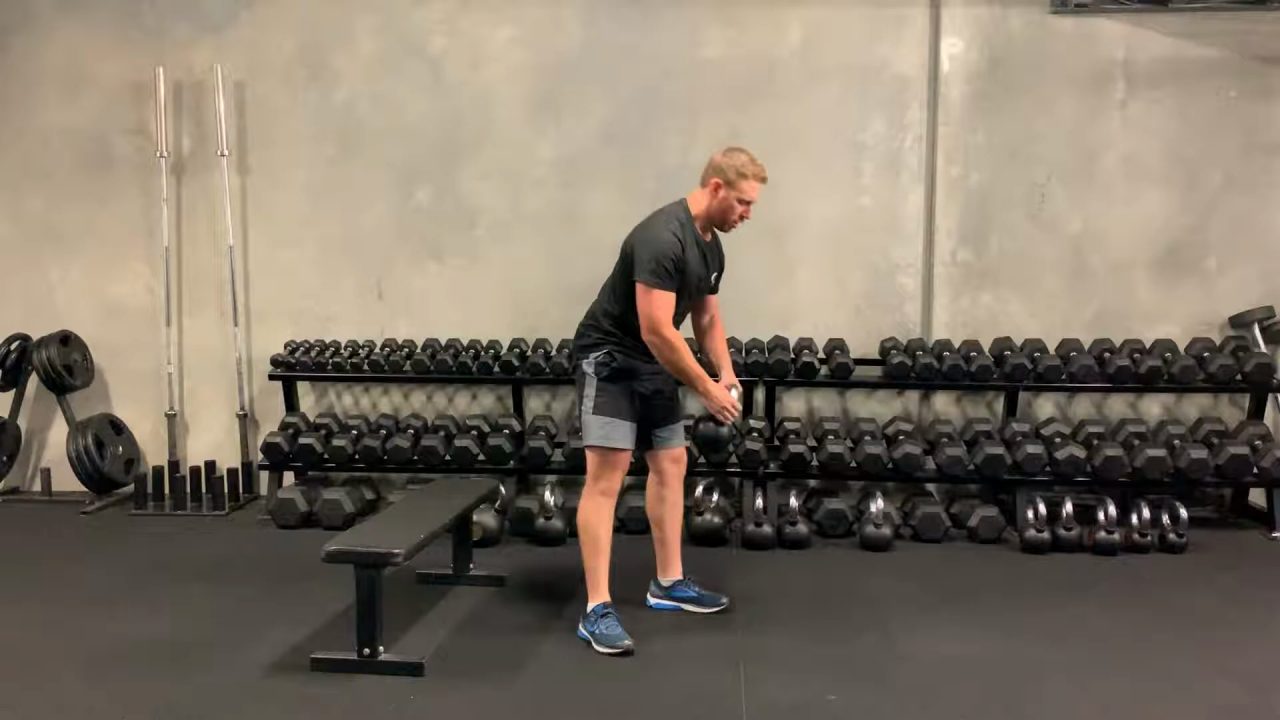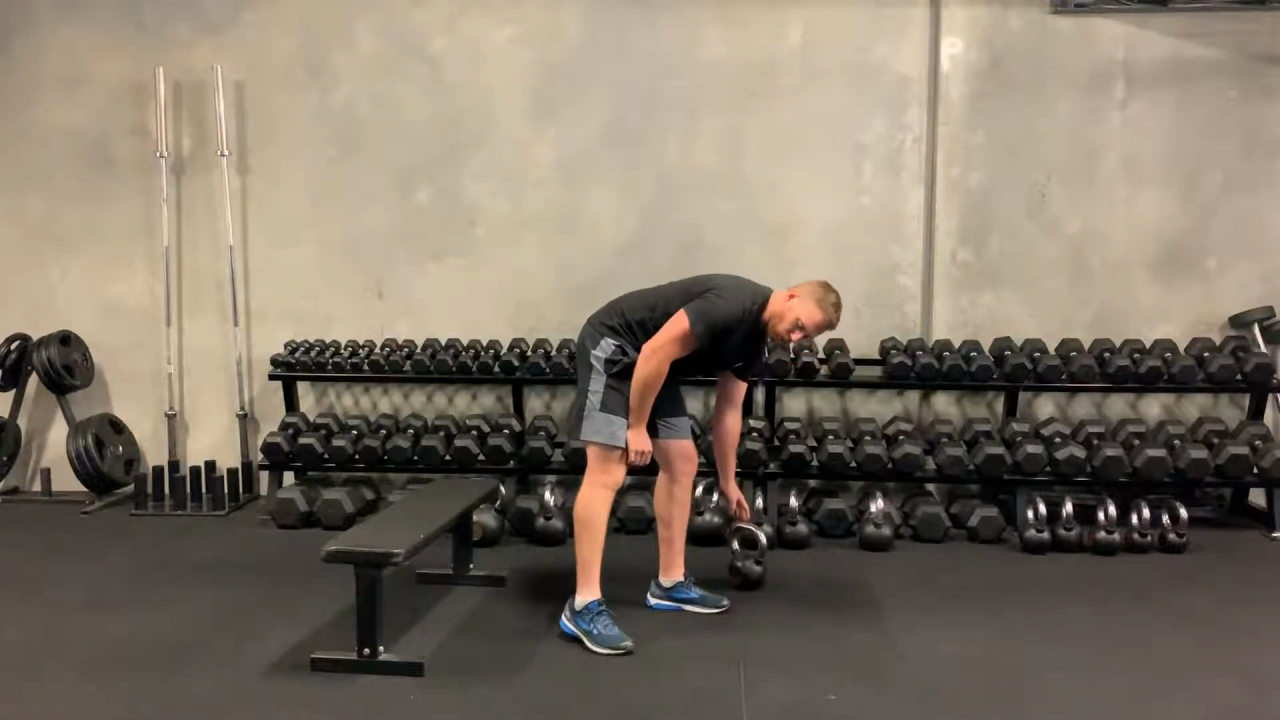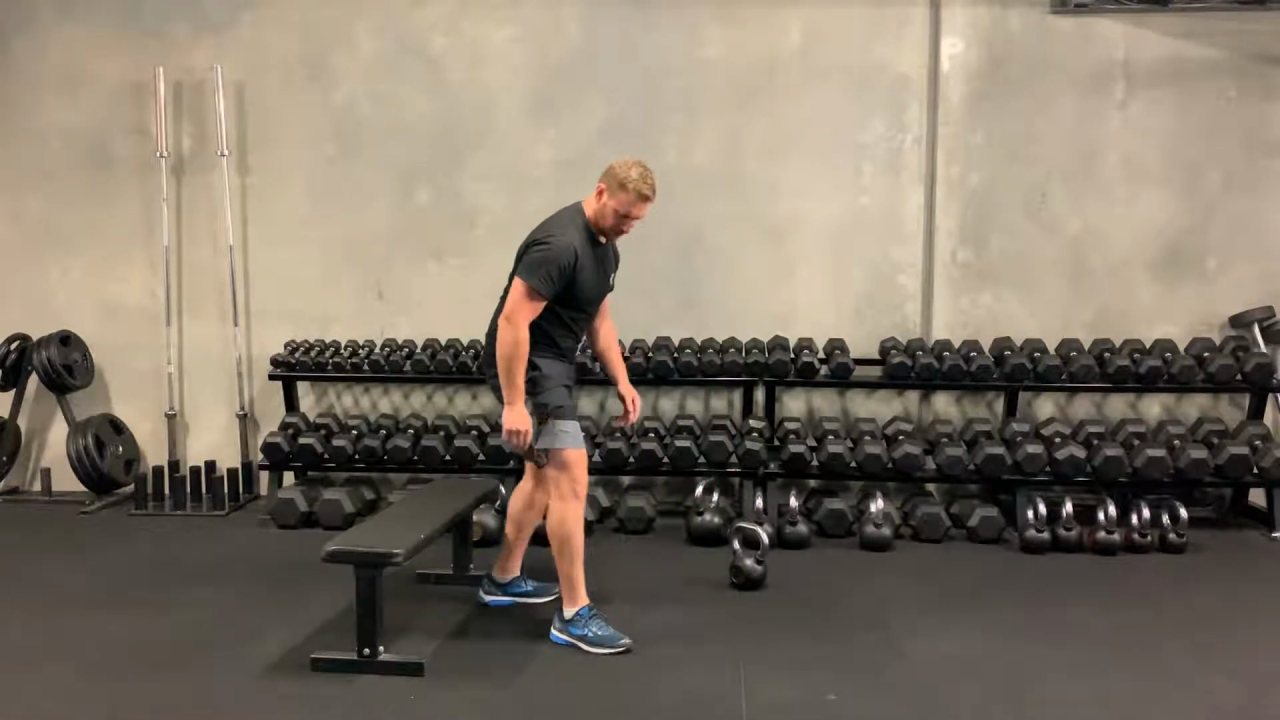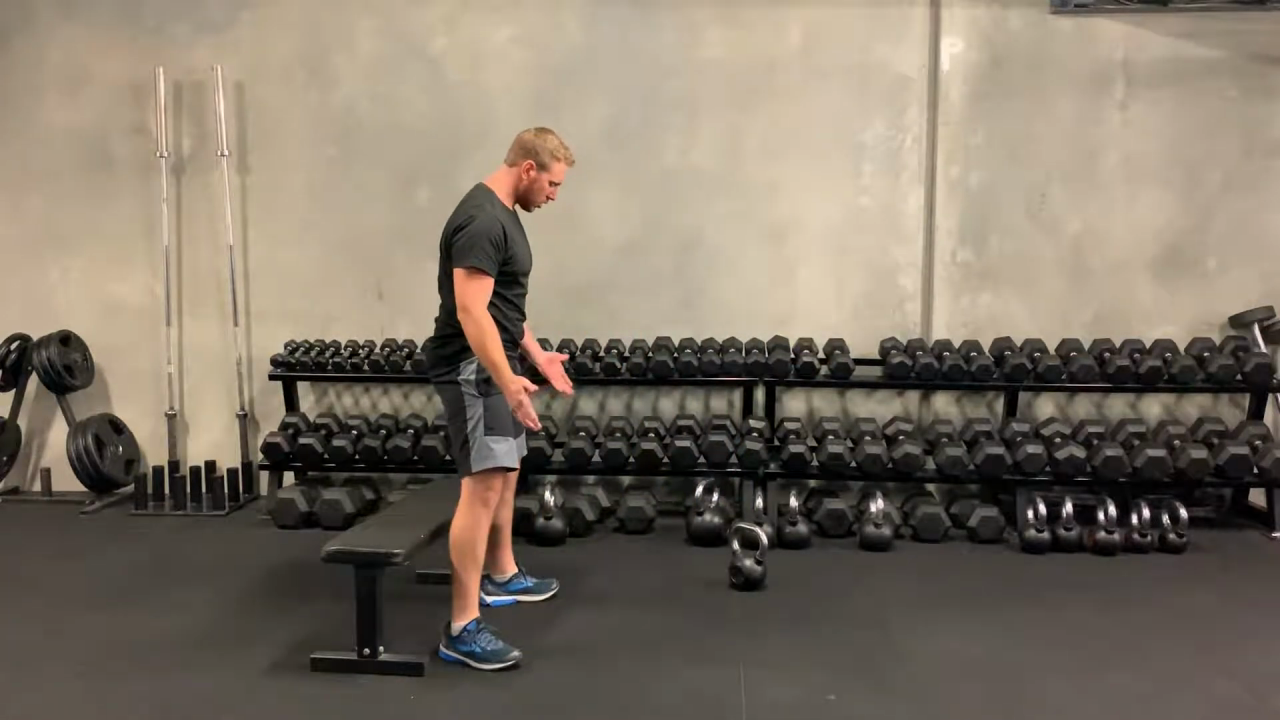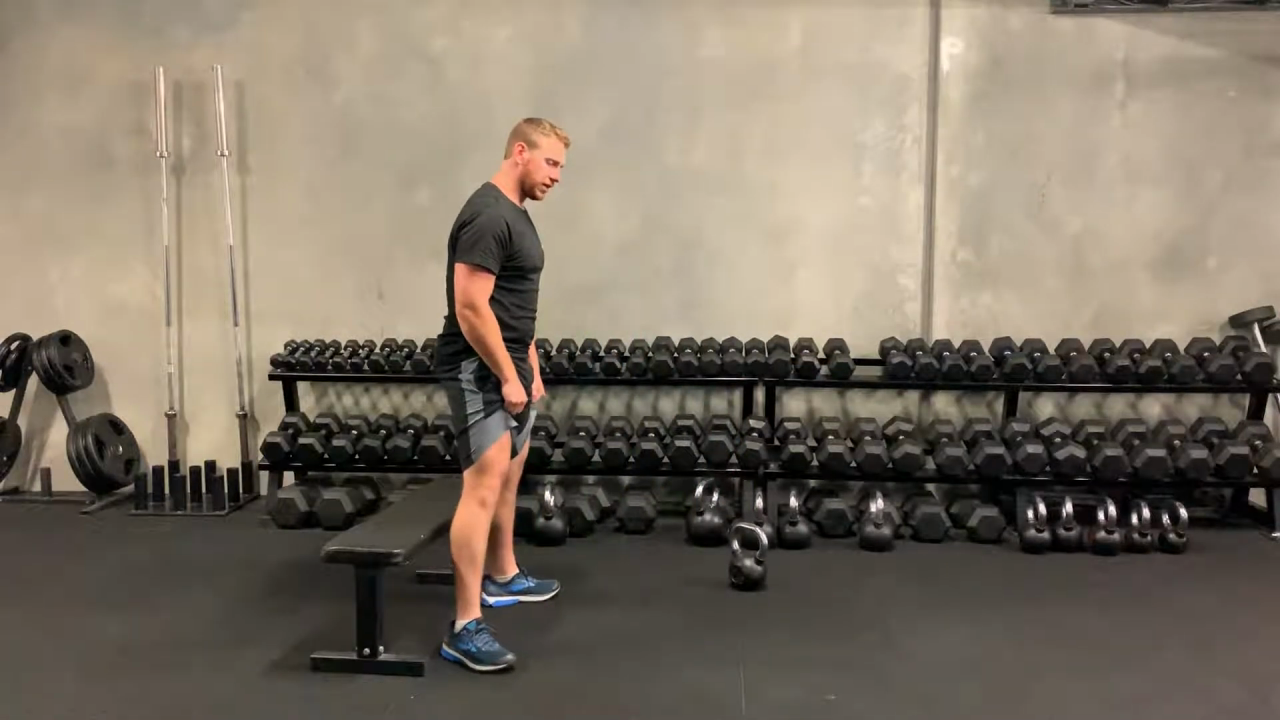
dt=1s
person 1, frame 1
left shoulder: (711, 246)
right shoulder: (662, 239)
left elbow: (707, 317)
right elbow: (657, 332)
left wrist: (727, 377)
right wrist: (705, 390)
left hip: (651, 365)
right hip: (609, 359)
left knee: (671, 465)
right knee: (606, 477)
left ankle: (668, 582)
right ankle: (597, 608)
person 1, frame 2
left shoulder: (755, 341)
right shoulder: (730, 304)
left elbow: (728, 409)
right elbow: (656, 352)
left wrist: (728, 481)
right wrist: (637, 427)
left hip: (651, 366)
right hip: (614, 347)
left knee: (683, 463)
right knee: (607, 475)
left ankle: (670, 583)
right ankle: (584, 604)
person 1, frame 3
left shoulder: (604, 247)
right shoulder: (559, 244)
left elbow: (599, 318)
right elbow: (512, 323)
left wrist: (622, 381)
right wrist: (514, 405)
left hip: (552, 363)
right hip: (526, 366)
left knee: (544, 472)
right knee: (571, 478)
left ankle: (504, 577)
right ankle: (575, 614)
person 1, frame 4
left shoulder: (502, 214)
right shoulder: (481, 220)
right elbow: (471, 311)
left wrist: (537, 355)
right wrist: (508, 383)
left hip: (493, 365)
right hip: (473, 369)
left knee: (505, 474)
right knee: (484, 487)
left ankle: (502, 576)
right ankle: (462, 628)
person 1, frame 5
left shoulder: (516, 214)
right shoulder: (487, 217)
right elbow: (470, 307)
left wrist: (530, 369)
right wrist: (507, 377)
left hip: (507, 365)
right hip: (478, 369)
left knee: (509, 478)
right knee: (483, 487)
left ankle: (503, 578)
right ankle: (465, 627)
